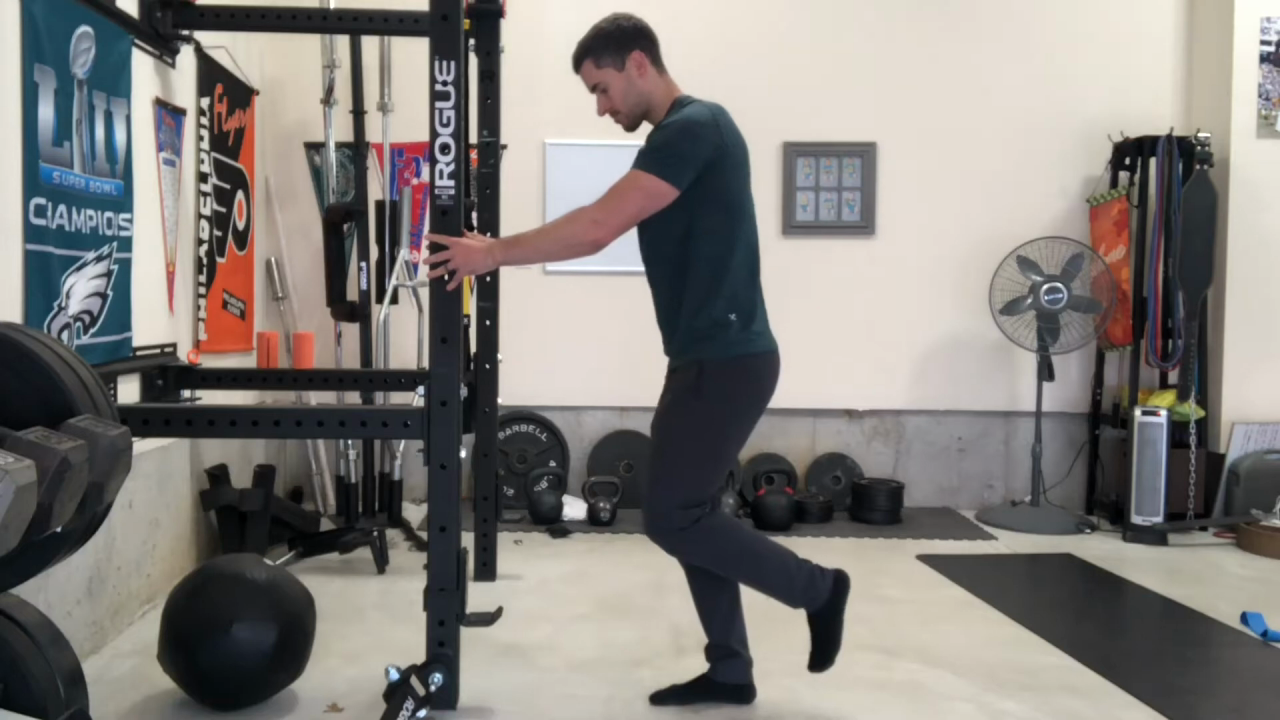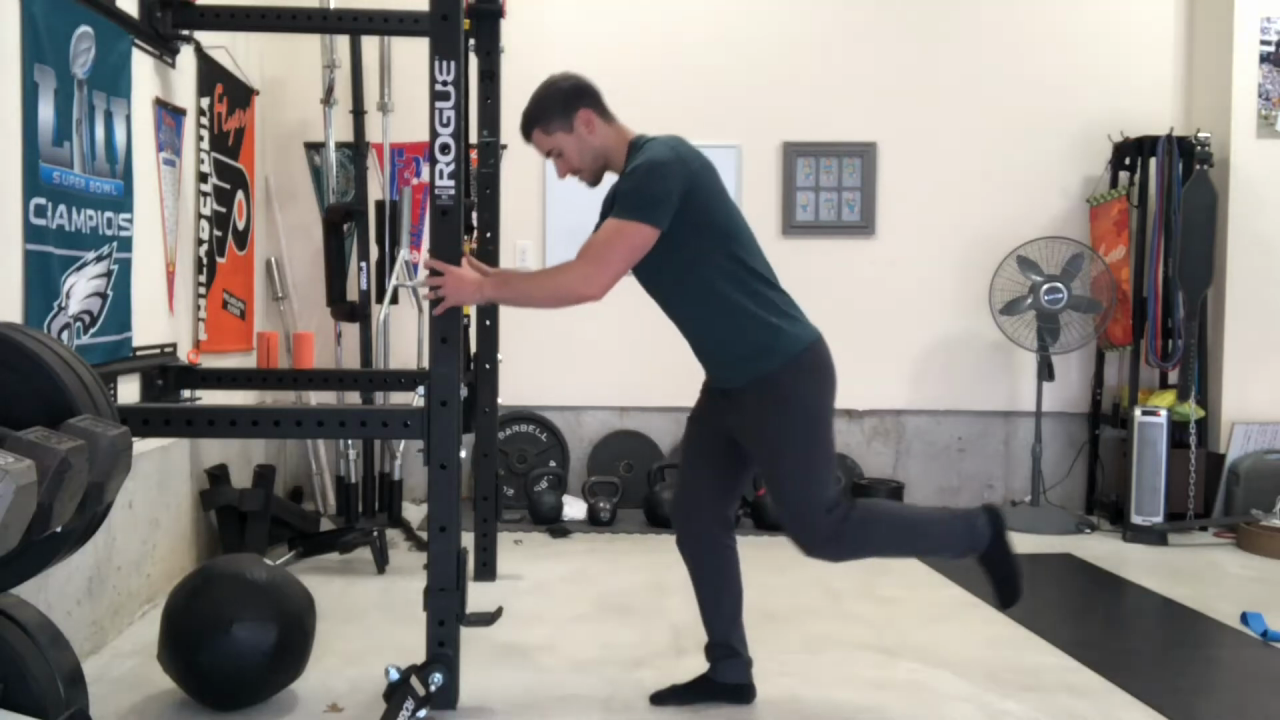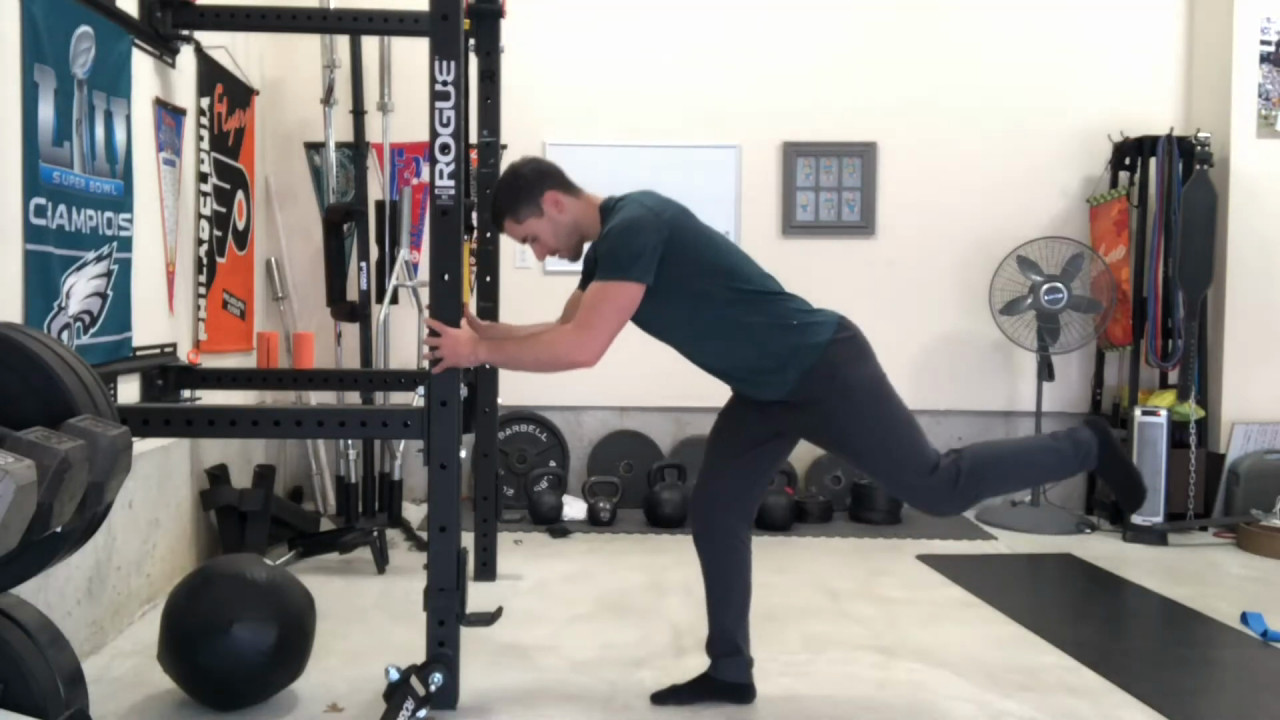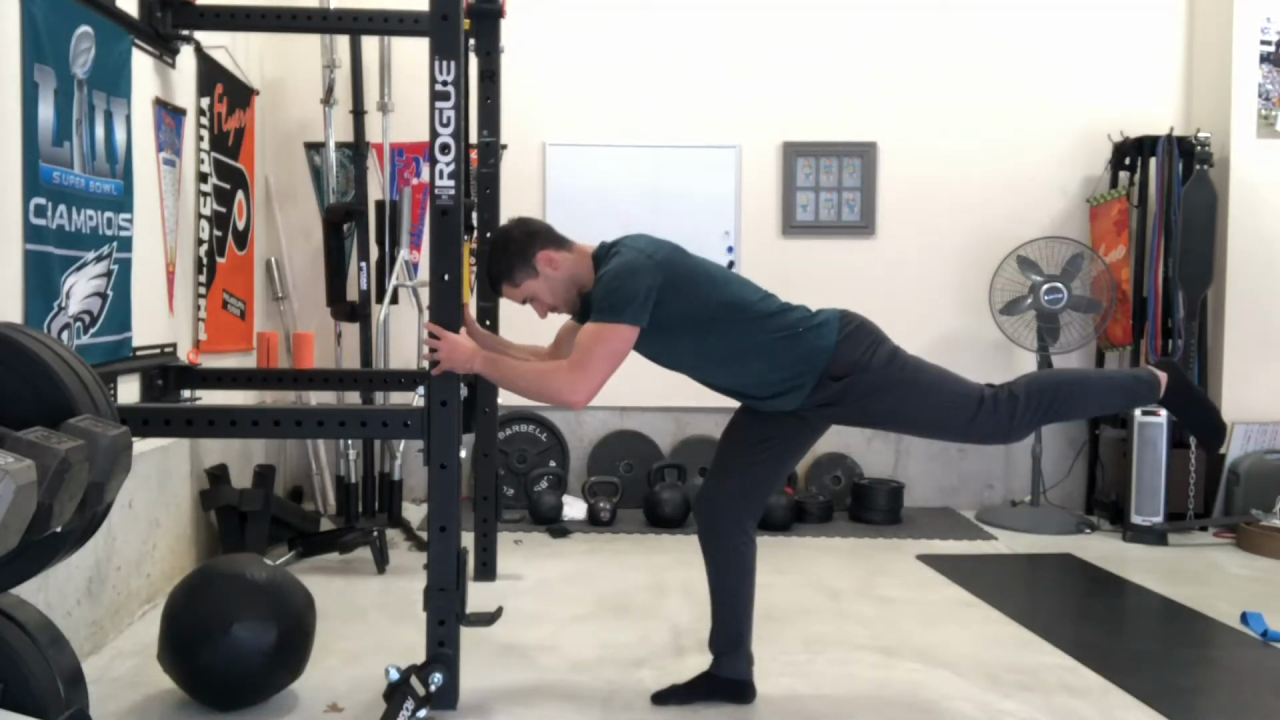
dt=0.7s
person 1, frame 1
left shoulder: (695, 128)
right shoulder: (677, 134)
left elbow: (597, 227)
right elbow: (603, 227)
left wrist: (493, 254)
right wrist: (498, 253)
left hip: (725, 361)
right hip: (705, 359)
left knee: (673, 519)
right knee: (687, 516)
left ankle: (818, 589)
right ankle: (729, 671)
person 1, frame 2
left shoulder: (659, 167)
right shoulder: (633, 185)
left elbow: (589, 282)
right elbow: (584, 277)
left wrist: (484, 291)
right wrist: (491, 280)
left hip: (783, 372)
right hip: (734, 379)
left knee: (818, 529)
right knee: (696, 520)
left ankle: (974, 533)
right ankle: (728, 670)
person 1, frame 3
left shoulder: (634, 226)
right shoulder: (608, 249)
left elbow: (582, 348)
right elbow: (564, 333)
left wrist: (478, 352)
right wrist: (482, 330)
left hip: (823, 367)
right hip: (769, 385)
left knee: (937, 488)
right knee: (714, 512)
left ankle: (1087, 446)
right ankle: (730, 670)
person 1, frame 4
left shoulder: (629, 272)
right shoulder: (607, 285)
left elbow: (575, 388)
right elbow: (556, 361)
left wrist: (476, 361)
right wrist: (481, 342)
left hip: (840, 365)
right hip: (789, 392)
left knee: (998, 415)
right knee: (721, 511)
left ankle: (1156, 385)
right ankle: (731, 669)
